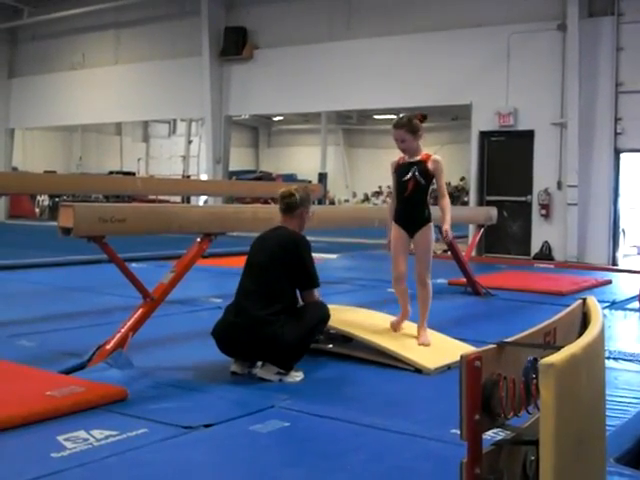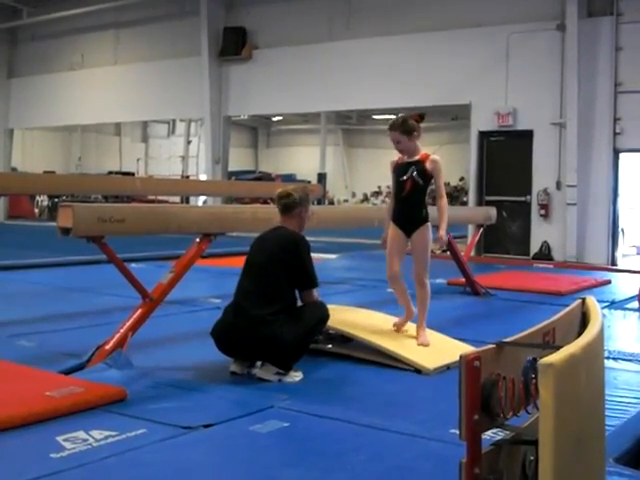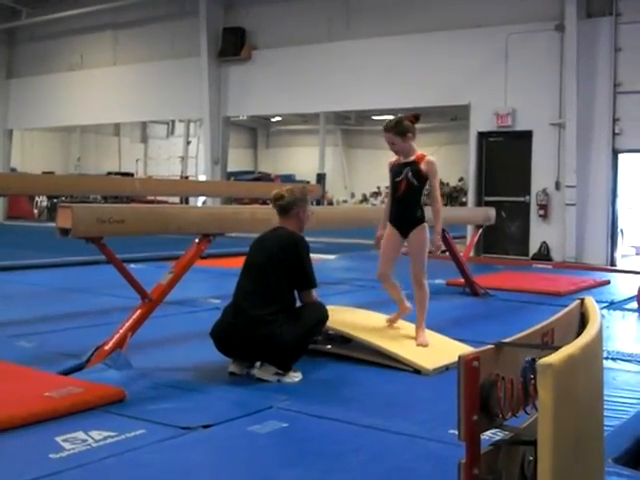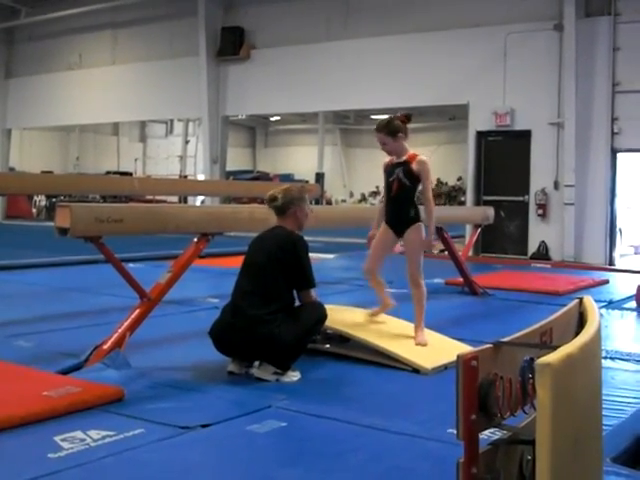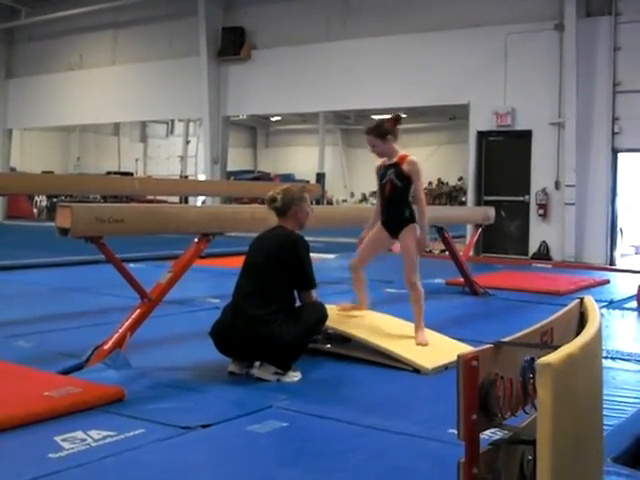
dt=0.1s
person 1, frame 1
left shoulder: (433, 162)
right shoulder: (396, 165)
left elbow: (443, 196)
left wrist: (446, 224)
right wrist: (390, 229)
left hip: (422, 223)
right hip: (400, 223)
left knee: (423, 277)
right knee: (398, 275)
left ankle: (422, 326)
right ankle: (404, 310)
person 1, frame 2
left shoulder: (432, 162)
right shoulder: (395, 164)
left elbow: (441, 197)
left wrist: (442, 227)
right wrist: (386, 228)
left hip: (420, 223)
right hip: (397, 223)
left knee: (420, 277)
right knee: (392, 275)
left ankle: (421, 327)
right ankle: (408, 310)
person 1, frame 3
left shoulder: (427, 163)
right shoulder: (393, 165)
left elbow: (436, 199)
left wrist: (437, 232)
right wrist: (381, 227)
left hip: (416, 223)
right hip: (395, 223)
left knee: (418, 278)
right knee: (382, 273)
left ankle: (420, 328)
right ankle: (403, 305)
person 1, frame 4
left shoulder: (419, 162)
right shoulder: (387, 165)
left elbow: (428, 199)
left wrist: (430, 232)
right wrist: (375, 228)
left hip: (411, 223)
right hip: (390, 223)
left knee: (415, 277)
right knee: (369, 269)
left ankle: (419, 327)
right ankle: (385, 302)
person 1, frame 5
left shoulder: (409, 163)
right shoulder: (380, 167)
left elbow: (420, 199)
left wrist: (423, 232)
right wrist: (367, 229)
left hip: (406, 224)
right hip: (385, 224)
left knee: (412, 279)
right knee: (355, 265)
left ankle: (420, 327)
right ankle: (361, 300)
person 2, frame 1
left shoulder: (263, 238)
right shoulder: (297, 241)
right elbow: (309, 298)
left wrist: (292, 300)
right wrist: (316, 301)
right hip: (263, 336)
right knee: (320, 311)
left ankle: (244, 360)
right ankle: (276, 366)
person 2, frame 2
left shoulder: (262, 238)
right shoulder: (296, 241)
right elbow: (308, 298)
right wrist: (316, 301)
right hip: (262, 336)
right knee: (319, 311)
left ankle: (244, 360)
right ankle: (275, 366)
person 2, frame 3
left shoulder: (263, 239)
right shoulder: (295, 242)
right elbow: (307, 299)
right wrist: (315, 302)
right hip: (261, 337)
right knee: (318, 312)
left ankle: (243, 360)
right ankle: (275, 366)
person 2, frame 4
left shoulder: (261, 238)
right shoulder: (294, 241)
right elbow: (306, 298)
right wrist: (314, 301)
right hip: (260, 336)
right knee: (317, 311)
left ankle: (242, 360)
right ankle: (273, 366)
person 2, frame 5
left shoulder: (262, 238)
right shoulder: (295, 242)
right elbow: (307, 299)
right wrist: (315, 301)
right hip: (261, 336)
right knee: (317, 312)
left ankle: (243, 361)
right ankle: (274, 366)
